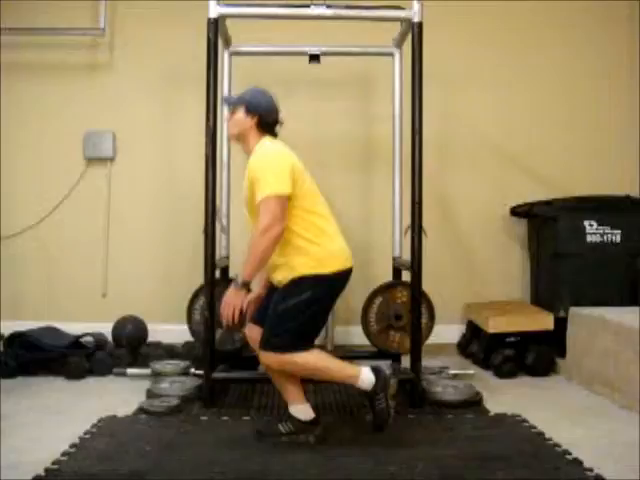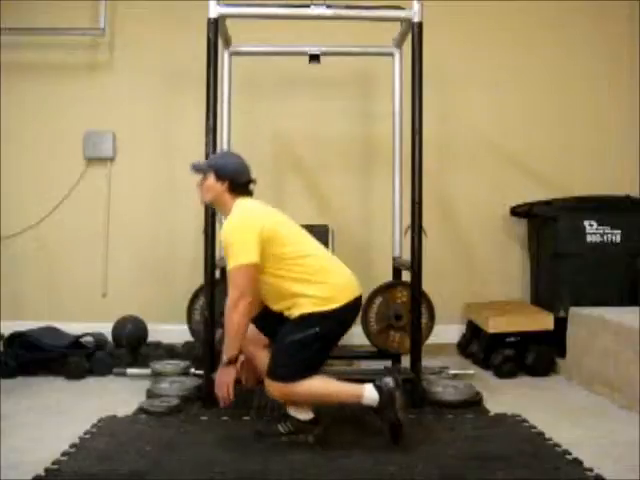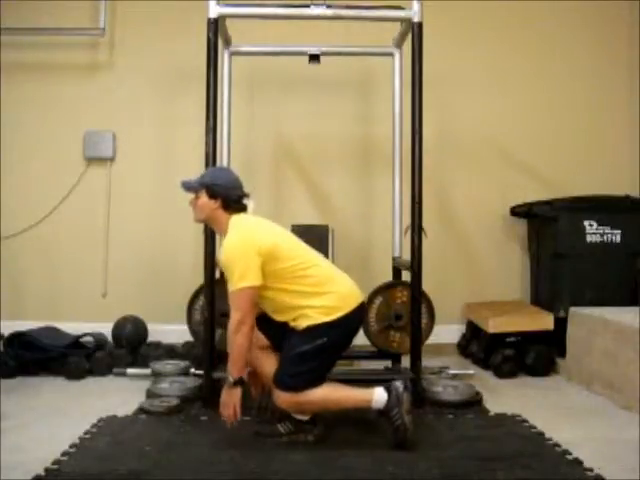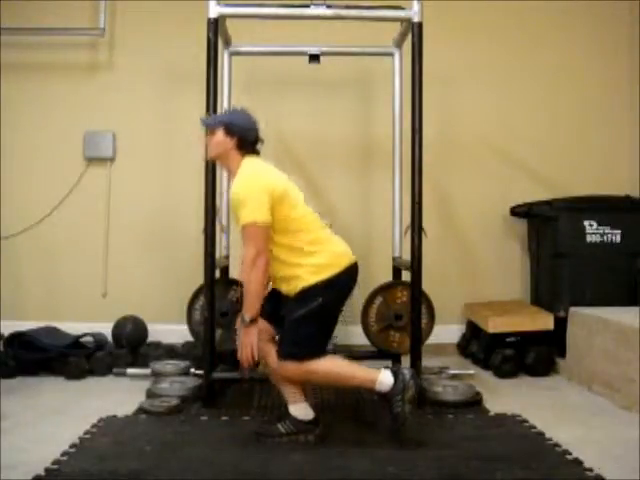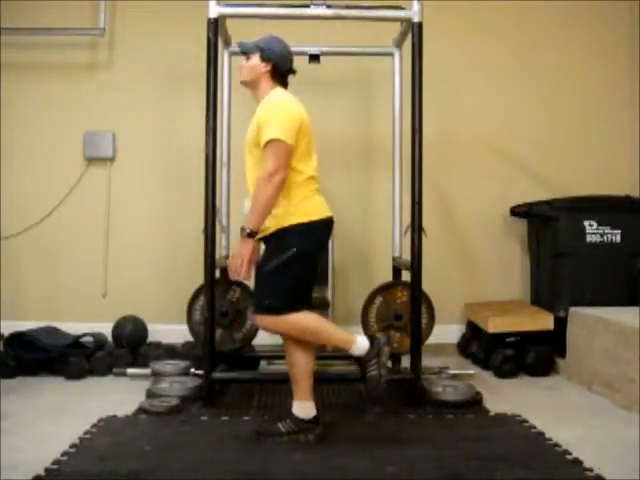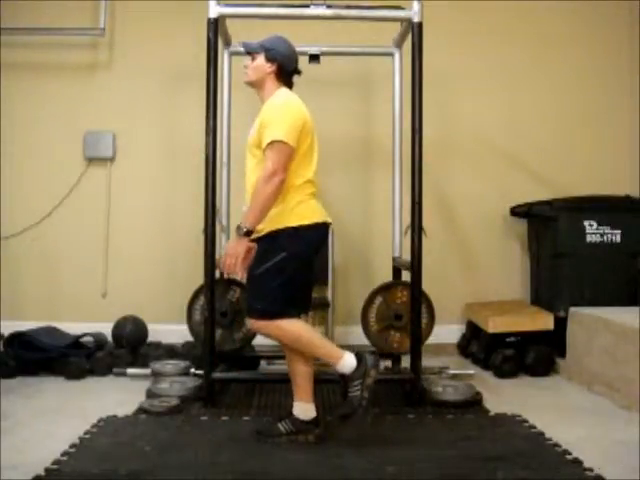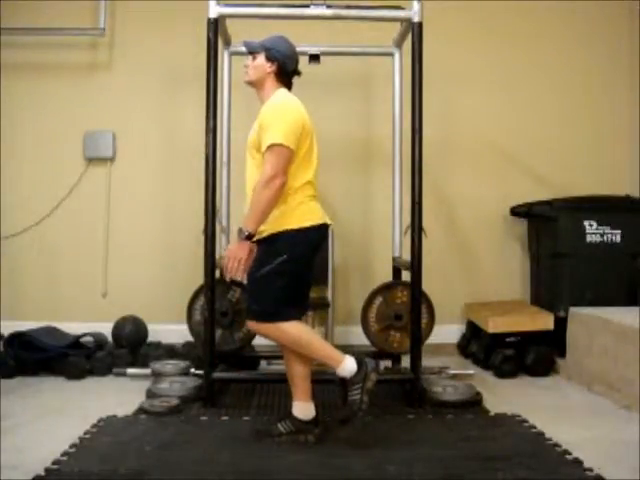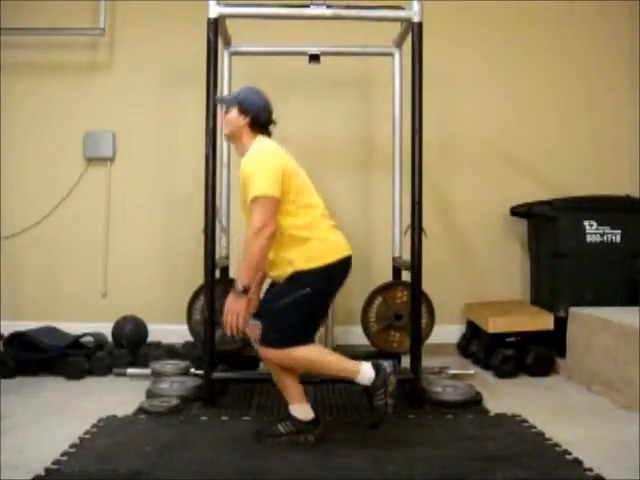
dt=0.4s
person 1, frame 1
left shoulder: (268, 157)
right shoulder: (266, 157)
left elbow: (271, 227)
right elbow: (274, 230)
left wrist: (240, 284)
right wrist: (260, 287)
left hip: (317, 268)
right hip: (303, 266)
left knee: (275, 354)
right knee: (257, 334)
left ankle: (370, 379)
right ankle: (302, 418)
person 1, frame 2
left shoulder: (237, 225)
right shoulder: (249, 213)
left elbow: (239, 299)
right elbow: (258, 287)
left wrist: (228, 362)
right wrist: (249, 353)
left hip: (327, 301)
right hip: (324, 293)
left knee: (280, 385)
right knee: (250, 337)
left ankle: (377, 394)
right ankle: (301, 418)
person 1, frame 3
left shoulder: (237, 244)
right shoulder: (245, 229)
left elbow: (240, 320)
right elbow: (250, 312)
left wrist: (233, 383)
right wrist: (248, 369)
left hip: (331, 312)
right hip: (326, 301)
left knee: (288, 395)
right knee: (251, 341)
left ankle: (385, 398)
right ankle: (302, 419)
person 1, frame 4
left shoulder: (248, 183)
right shoulder: (254, 173)
left elbow: (255, 258)
right elbow: (262, 253)
left wrist: (247, 321)
right wrist: (251, 319)
left hip: (323, 274)
right hip: (311, 269)
left knee: (294, 362)
right knee: (262, 335)
left ankle: (389, 381)
right ankle: (301, 417)
person 1, frame 5
left shoulder: (277, 106)
right shoulder: (273, 107)
left elbow: (273, 175)
left wrist: (247, 235)
right wrist: (258, 237)
left hip: (298, 224)
right hip: (295, 224)
left knee: (271, 315)
right knee: (290, 319)
left ankle: (364, 346)
right ankle: (304, 416)
person 1, frame 6
left shoulder: (281, 106)
right shoulder: (276, 109)
left elbow: (273, 176)
left wrist: (242, 232)
right wrist: (254, 238)
left hip: (292, 228)
right hip: (292, 227)
left knee: (264, 317)
right knee: (286, 321)
left ankle: (352, 365)
right ankle: (305, 417)
person 1, frame 7
left shoulder: (280, 108)
right shoulder: (276, 109)
left elbow: (273, 179)
left wrist: (242, 237)
right wrist: (254, 240)
left hip: (291, 229)
right hip: (292, 228)
left knee: (263, 320)
right knee: (282, 322)
left ankle: (352, 369)
right ankle: (304, 417)
person 1, frame 8
left shoulder: (259, 157)
right shoulder: (261, 154)
left elbow: (262, 230)
right elbow: (265, 232)
left wrist: (240, 290)
right wrist: (251, 289)
left hip: (318, 262)
right hip: (308, 260)
left knee: (275, 348)
right knee: (263, 334)
left ankle: (369, 375)
right ankle: (302, 418)
